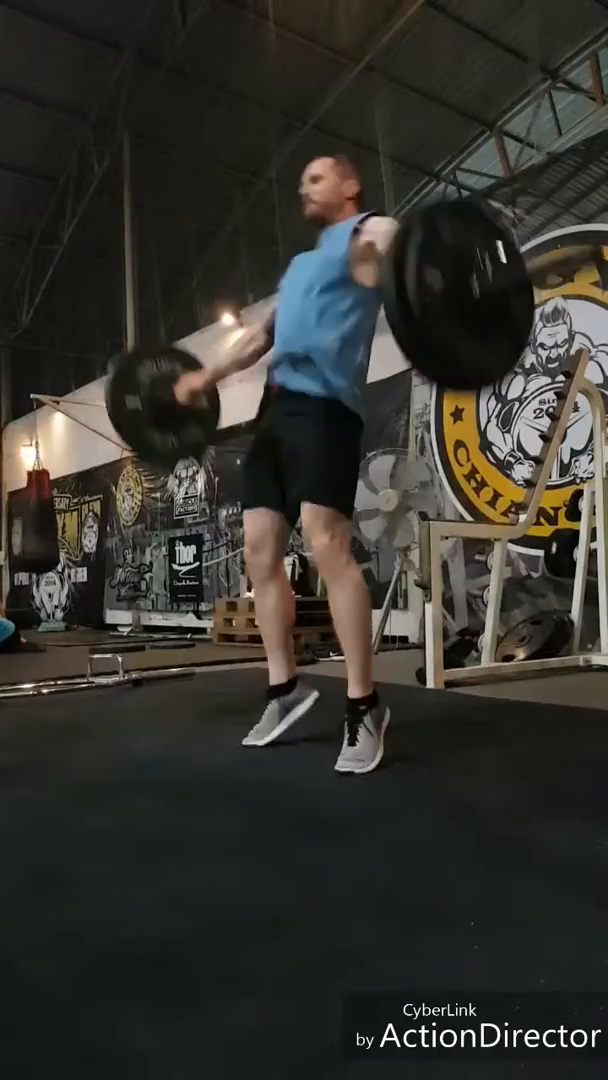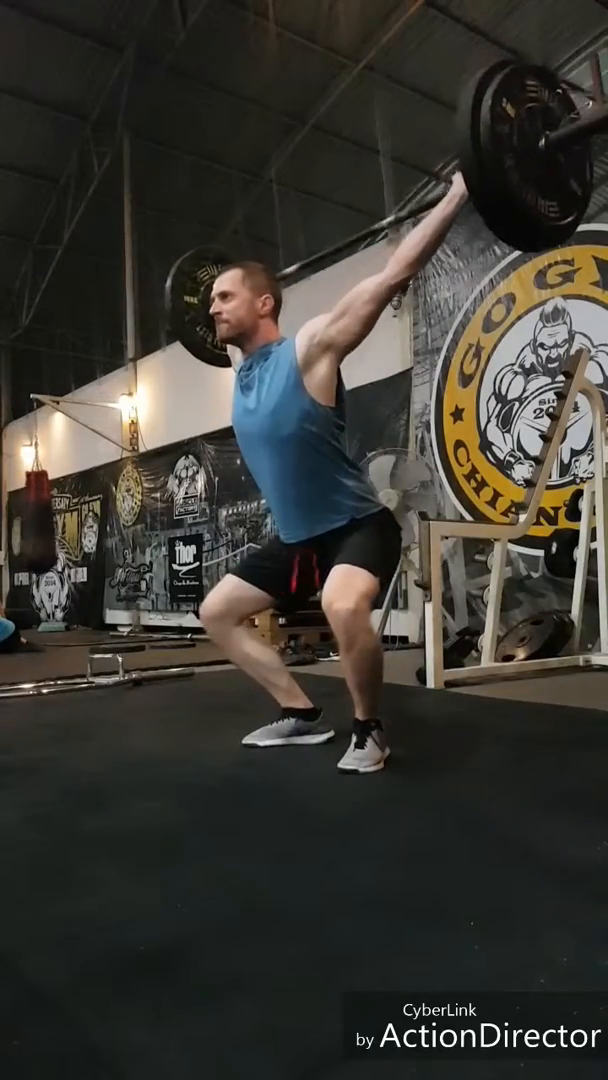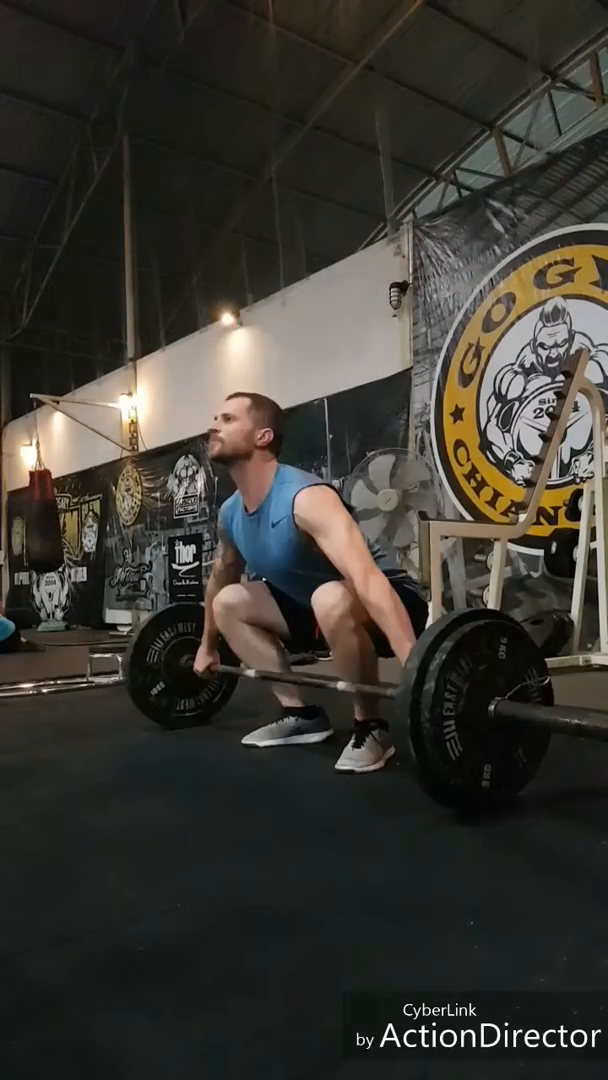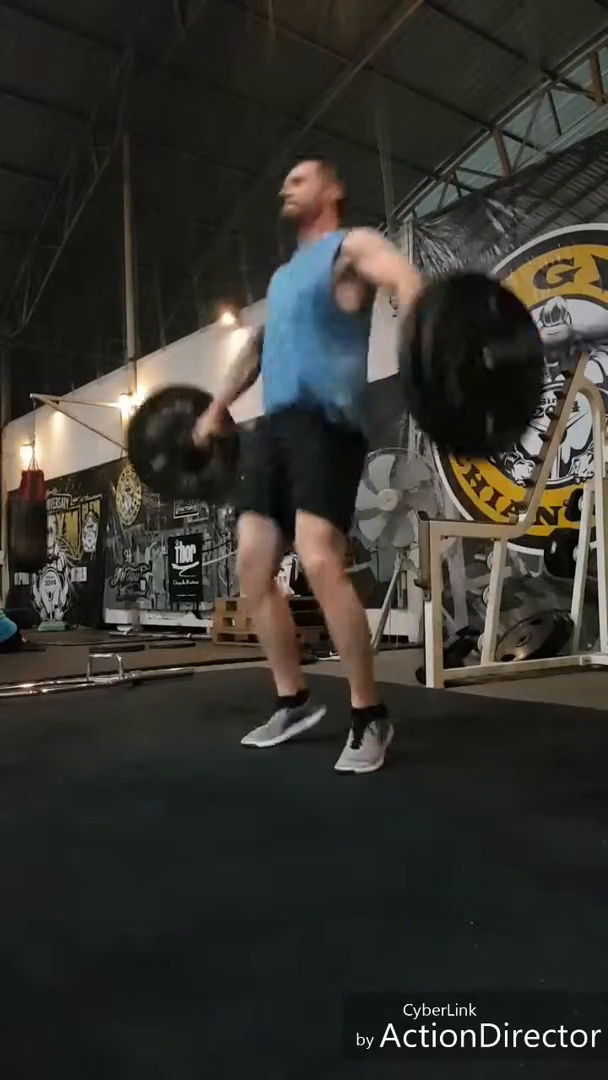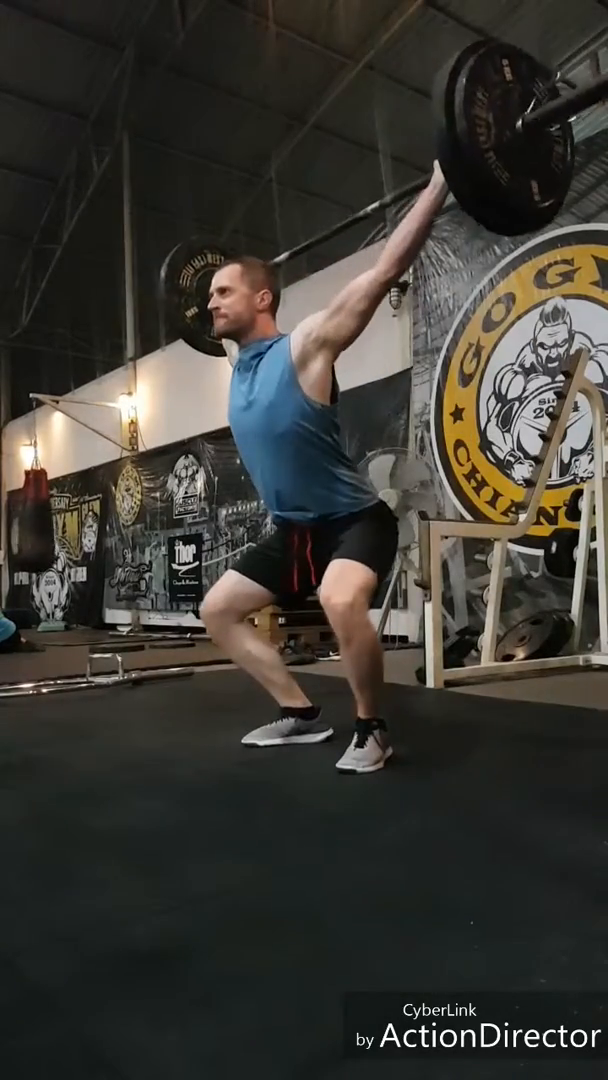
dt=1s
person 1, frame 1
left shoulder: (366, 232)
right shoulder: (303, 262)
left elbow: (396, 244)
right elbow: (264, 333)
right wrist: (206, 376)
left hip: (320, 411)
right hip: (279, 406)
left knee: (326, 546)
right knee: (259, 553)
left ankle: (364, 708)
right ankle: (285, 688)
person 1, frame 2
left shoulder: (308, 350)
right shoulder: (245, 367)
left elbow: (391, 276)
right elbow: (230, 330)
left wrist: (457, 197)
left hip: (357, 526)
right hip: (296, 538)
left knee: (342, 606)
right knee: (216, 612)
left ankle: (369, 730)
right ankle: (302, 714)
person 1, frame 3
left shoulder: (305, 499)
right shoulder: (231, 513)
left elbow: (367, 579)
right elbow: (220, 579)
right wrist: (207, 646)
left hip: (385, 604)
left knee: (333, 601)
right knee: (228, 604)
left ankle: (371, 728)
right ankle: (300, 713)
person 1, frame 4
left shoulder: (351, 245)
right shoulder: (285, 275)
left elbow: (407, 282)
right elbow: (258, 346)
right wrist: (216, 408)
left hip: (325, 426)
right hip: (276, 429)
left knee: (319, 562)
right knee: (251, 568)
left ankle: (369, 717)
right ankle: (294, 700)
person 1, frame 5
left shoulder: (304, 348)
right shoulder: (242, 360)
left elbow: (382, 271)
right elbow: (229, 322)
left wrist: (441, 183)
left hip: (354, 518)
right hip: (293, 529)
left knee: (341, 602)
right knee: (217, 609)
left ankle: (371, 729)
right ankle: (300, 713)
